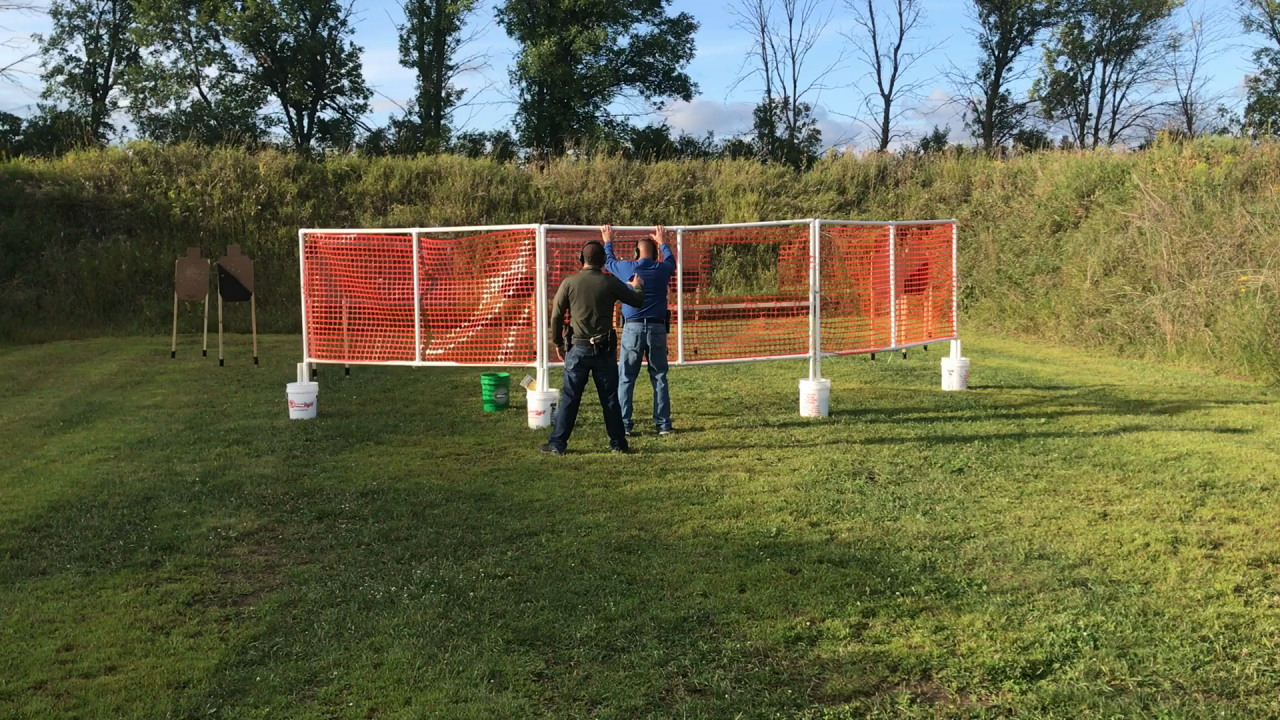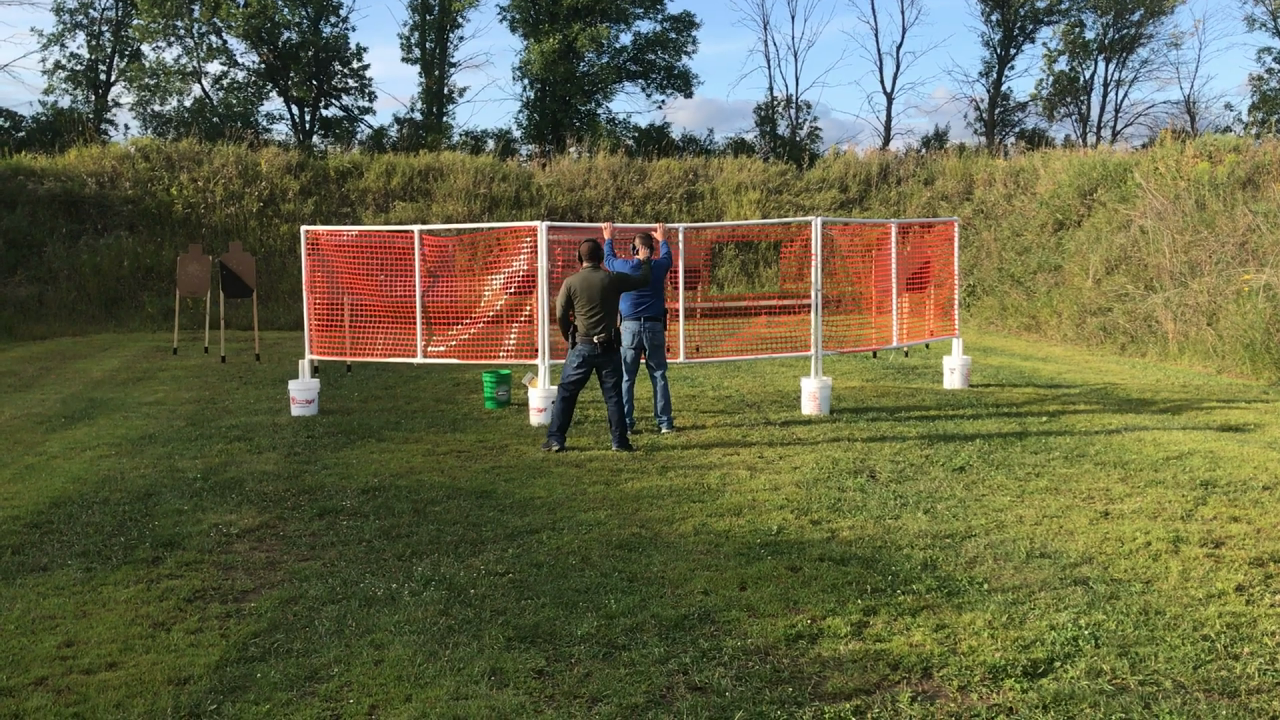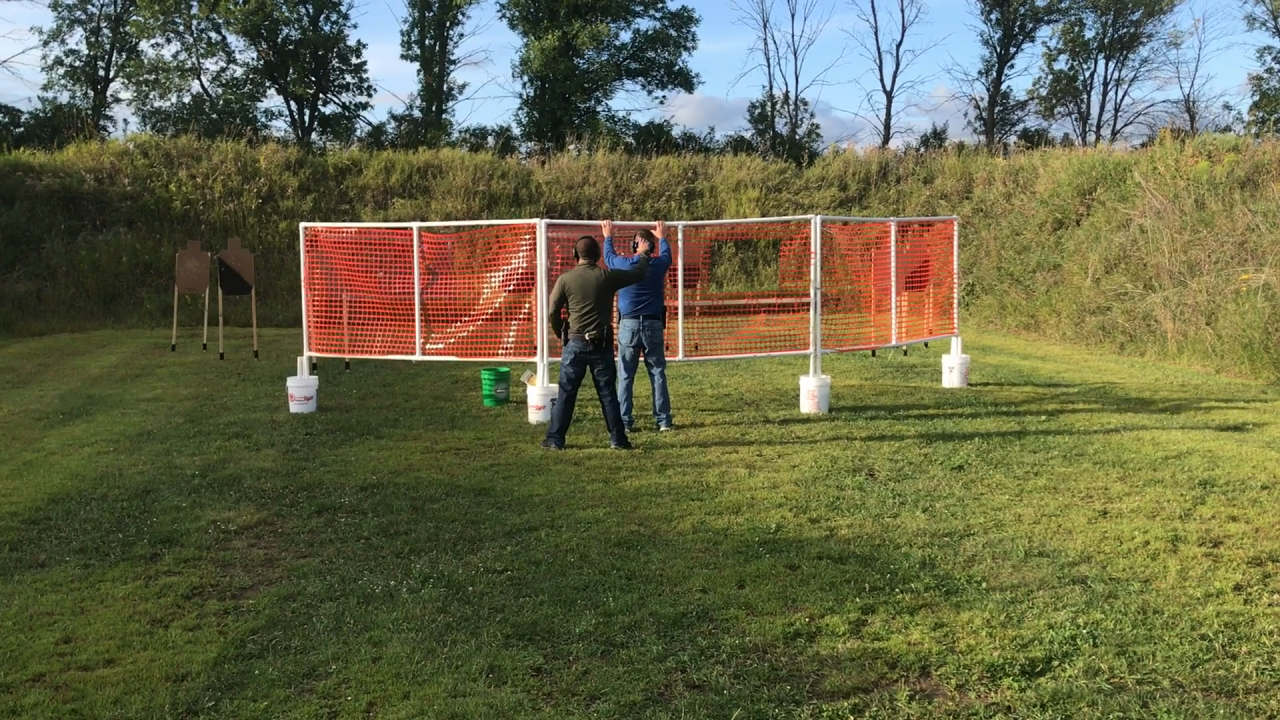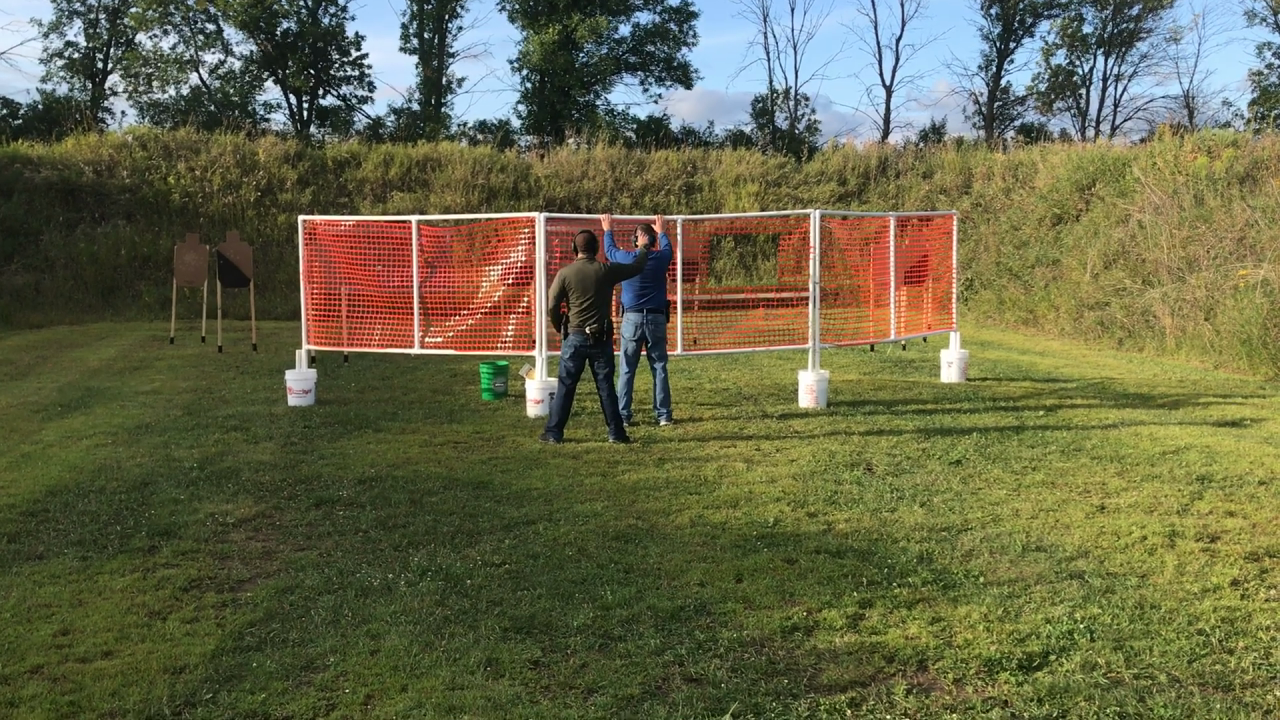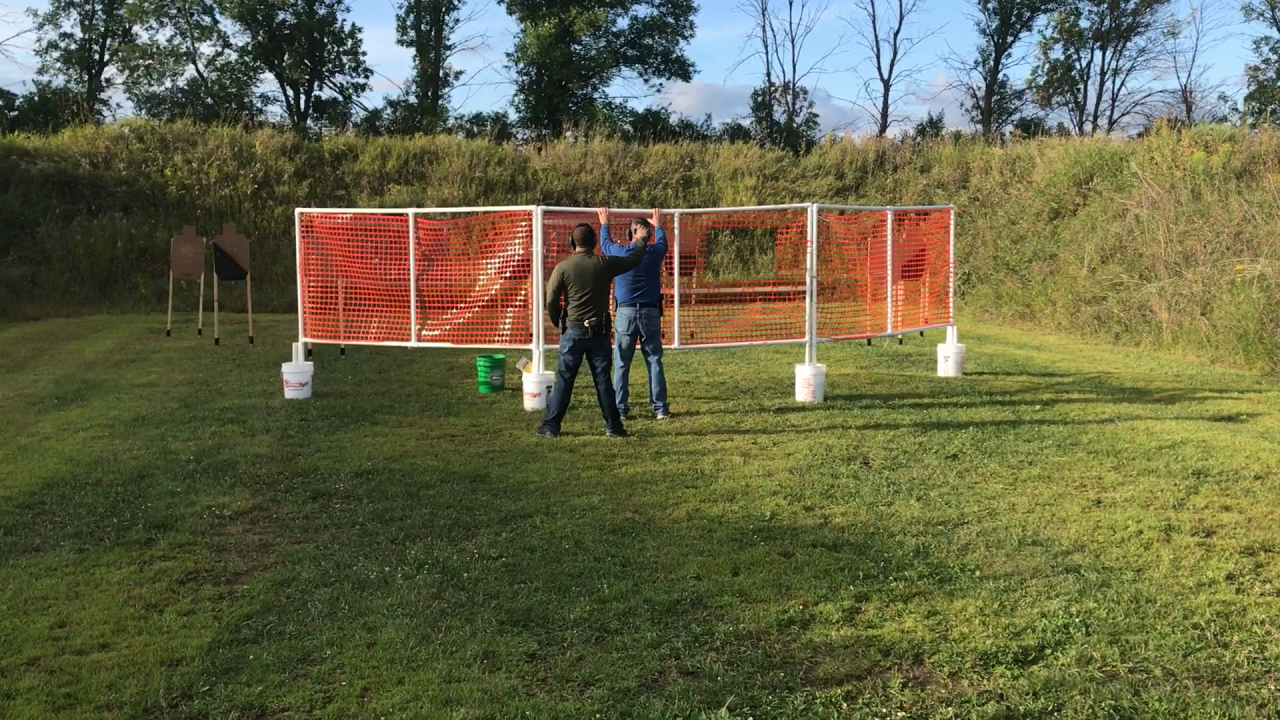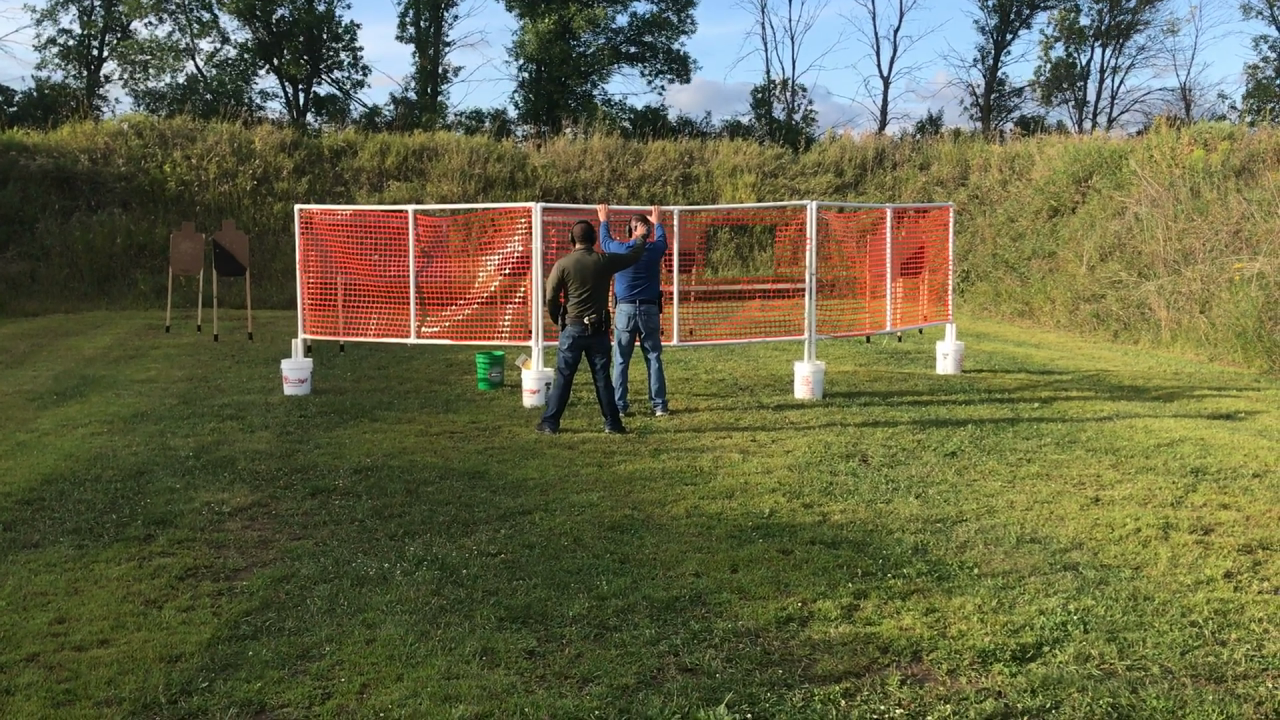
dt=0.5s
person 1, frame 1
left shoulder: (569, 283)
right shoulder: (610, 282)
left elbow: (556, 316)
right elbow: (637, 301)
left wrist: (558, 343)
right wrist: (638, 287)
left hip: (578, 348)
right hip: (604, 349)
left knee: (569, 398)
right knee: (610, 398)
left ankle: (557, 443)
right ankle: (618, 443)
person 1, frame 2
left shoulder: (571, 282)
right shoulder: (613, 279)
left elbow: (561, 315)
right elbow: (643, 280)
left wrist: (570, 337)
right wrist: (645, 261)
left hip: (582, 346)
right hip: (608, 347)
left knee: (566, 393)
right knee: (613, 396)
left ankle: (555, 438)
right ankle: (620, 441)
person 1, frame 3
left shoulder: (565, 279)
right shoulder: (607, 276)
left elbow: (553, 312)
right elbow: (638, 273)
left wrist: (561, 334)
right wrist: (644, 254)
left hip: (575, 343)
right hip: (601, 345)
left knee: (566, 394)
right knee: (608, 394)
left ankle: (555, 439)
right ankle: (618, 439)
person 1, frame 4
left shoulder: (565, 273)
right shoulder: (607, 270)
left elbow: (552, 306)
right elbow: (637, 266)
left wrist: (560, 328)
right wrist: (644, 248)
left hip: (574, 337)
right hip: (601, 338)
left knee: (565, 387)
right knee: (606, 387)
left ankle: (554, 433)
right ankle: (616, 433)
person 1, frame 5
left shoulder: (563, 267)
right shoulder: (605, 264)
left elbow: (551, 300)
right elbow: (634, 259)
left wrist: (558, 322)
right wrist: (641, 242)
left hip: (573, 331)
right hip: (599, 332)
left knee: (563, 381)
right knee: (603, 381)
left ankle: (551, 426)
right ankle: (613, 426)
person 1, frame 6
left shoulder: (563, 264)
right shoulder: (605, 261)
left elbow: (550, 297)
right elbow: (634, 255)
left wrist: (558, 319)
right wrist: (642, 238)
left hip: (572, 328)
right hip: (598, 329)
left knee: (563, 377)
right knee: (602, 377)
left ankle: (550, 422)
right ankle: (612, 423)
person 2, frame 1
left shoulder: (626, 268)
right shoulder: (662, 269)
left elbow: (609, 261)
right elbow: (670, 260)
left wrist: (607, 242)
right wrist: (662, 242)
left hip: (633, 328)
right hip: (657, 327)
left knee: (626, 379)
right knee: (659, 377)
left ankle: (624, 424)
right ankle: (663, 424)
person 2, frame 2
left shoulder: (623, 266)
right shoulder: (659, 266)
left elbow: (608, 258)
right elbow: (667, 256)
left wrist: (608, 239)
right wrist: (662, 239)
left hip: (630, 326)
right hip: (654, 326)
left knee: (627, 378)
right knee: (659, 375)
left ankle: (625, 423)
right ankle: (665, 422)
person 2, frame 3
left shoulder: (623, 264)
right shoulder: (658, 264)
left elbow: (608, 256)
right elbow: (666, 254)
left wrist: (608, 237)
right wrist: (662, 237)
left hip: (629, 324)
right hip: (653, 324)
left knee: (626, 376)
right knee: (658, 374)
left ankle: (624, 421)
right ankle: (663, 420)
person 2, frame 4
left shoulder: (625, 258)
right shoulder: (661, 258)
left elbow: (609, 249)
right elbow: (667, 247)
left wrist: (607, 231)
right wrist: (661, 231)
left hip: (632, 318)
right hip: (656, 318)
left knee: (627, 370)
right knee: (660, 368)
left ankle: (623, 415)
right ankle: (663, 415)
person 2, frame 5
left shoulder: (620, 252)
right shoulder: (655, 252)
left elbow: (605, 243)
right elbow: (663, 242)
left wrist: (604, 224)
right wrist: (657, 225)
left hip: (626, 312)
right hip: (650, 312)
left knee: (622, 364)
right knee: (655, 362)
left ankle: (620, 409)
right ankle: (660, 408)
person 2, frame 6
left shoulder: (619, 249)
right shoulder: (655, 249)
left elbow: (605, 240)
right elbow: (662, 239)
left wrist: (603, 221)
right wrist: (657, 222)
left hip: (625, 309)
right hip: (649, 309)
left knee: (621, 361)
right knee: (654, 359)
left ankle: (619, 406)
right ankle: (659, 405)
